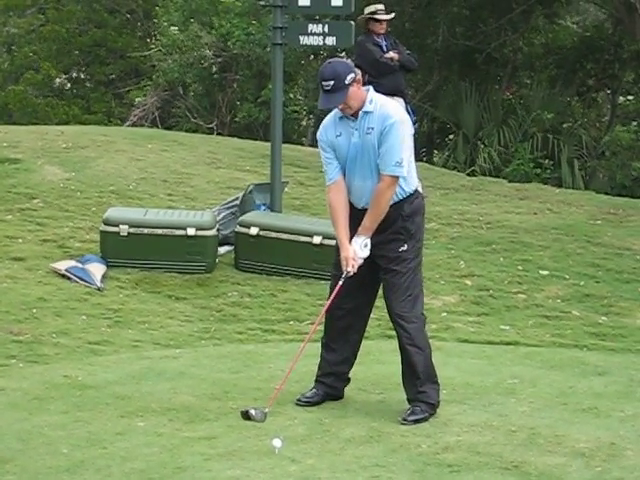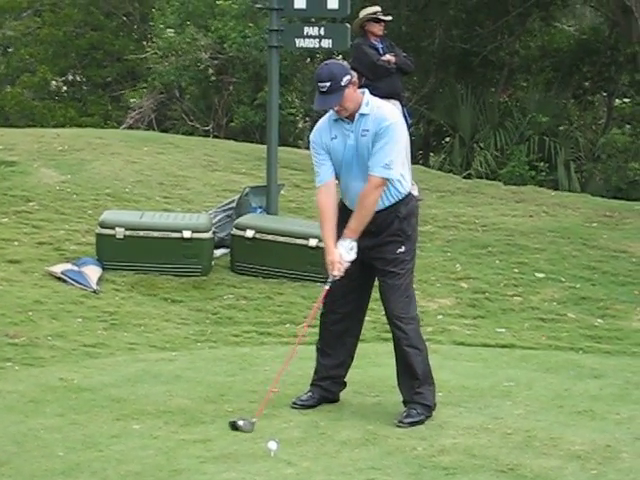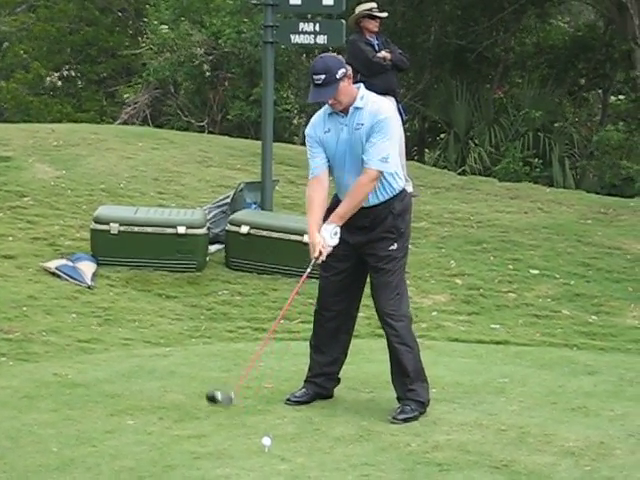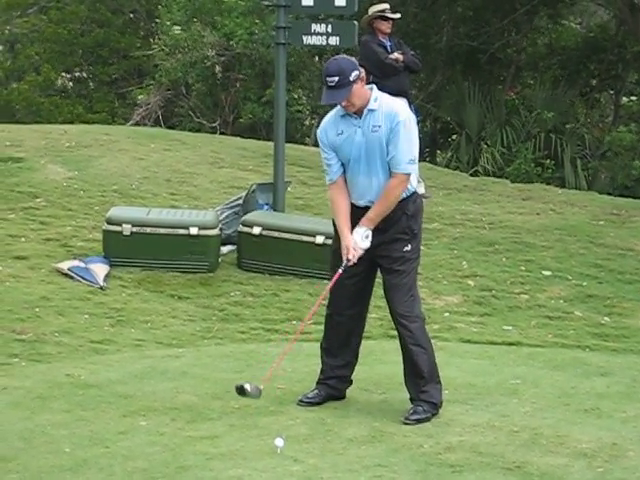
dt=0.4s
person 1, frame 1
left shoulder: (392, 117)
right shoulder: (328, 129)
left elbow: (388, 183)
right elbow: (336, 188)
left wrist: (364, 238)
right wrist: (345, 244)
left hip: (399, 216)
right hip: (357, 215)
left knee: (403, 308)
right knee: (343, 304)
left ankle: (424, 396)
right ankle: (331, 381)
person 1, frame 2
left shoulder: (387, 119)
right shoulder: (322, 131)
left elbow: (375, 185)
right elbow: (326, 189)
left wrist: (349, 240)
right wrist: (331, 246)
left hip: (392, 218)
right hip: (351, 216)
left knee: (400, 310)
right knee: (337, 307)
left ankle: (420, 398)
right ankle: (326, 384)
person 1, frame 3
left shoulder: (382, 113)
right shoulder: (318, 125)
left elbow: (370, 177)
right elbow: (318, 181)
left wrist: (332, 223)
right wrist: (314, 230)
left hip: (386, 215)
right hip: (345, 217)
left knee: (391, 306)
right knee: (331, 303)
left ankle: (413, 394)
right ankle: (321, 381)
person 1, frame 4
left shoulder: (396, 114)
right shoulder: (329, 127)
left elbow: (400, 178)
right elbow: (337, 185)
left wrist: (366, 227)
right wrist: (346, 235)
left hip: (397, 217)
right hip: (354, 216)
left knee: (404, 307)
right knee: (343, 306)
left ankle: (426, 395)
right ankle: (333, 382)
person 2, frame 1
left shoulder: (392, 41)
right shoulder: (363, 42)
left elbow: (413, 62)
right elbow: (379, 66)
left wrist: (397, 57)
right wrist: (399, 63)
left hip: (398, 98)
person 2, frame 2
left shoulder: (388, 44)
right shoulder: (359, 45)
left elbow: (410, 65)
right elbow: (377, 68)
left wrist: (394, 60)
right wrist: (396, 65)
left hip: (395, 102)
left ankle: (408, 187)
person 2, frame 3
left shoulder: (383, 40)
right shoulder: (355, 42)
left elbow: (405, 62)
right elbow: (373, 65)
left wrist: (389, 57)
right wrist: (390, 61)
left hip: (390, 98)
left knee: (397, 142)
left ankle: (403, 184)
person 2, frame 4
left shoulder: (396, 42)
right shoulder: (367, 43)
left elbow: (417, 64)
right elbow: (385, 66)
left wrist: (402, 58)
right wrist: (403, 64)
left hip: (403, 100)
left ankle: (415, 184)
